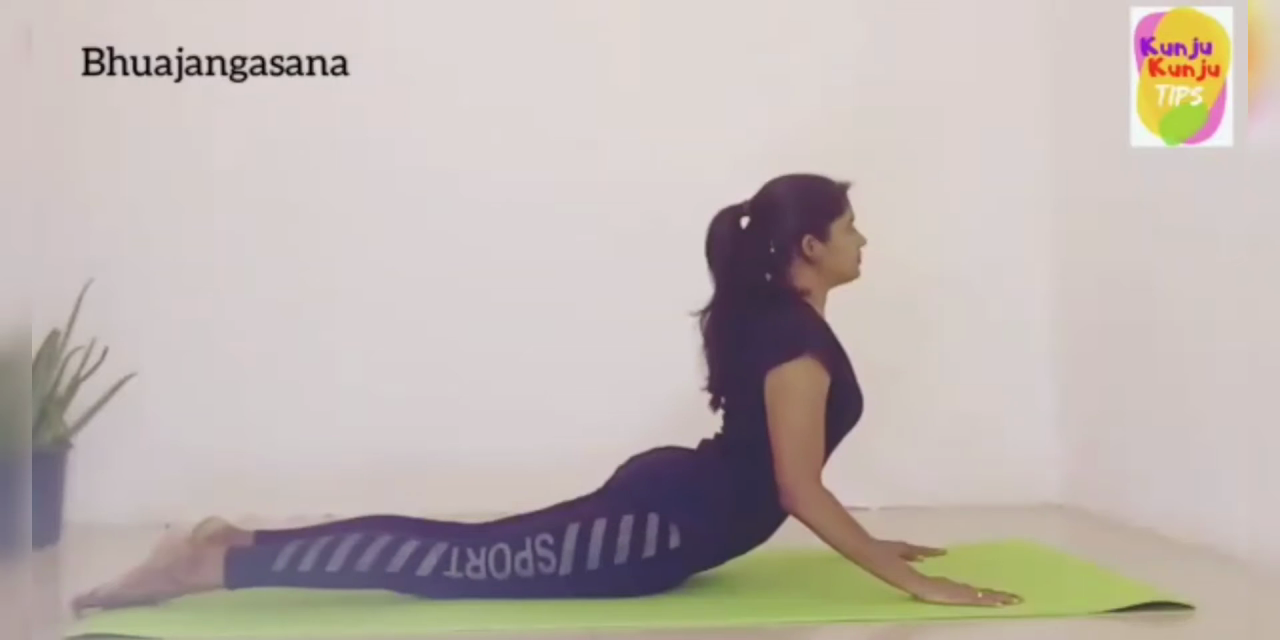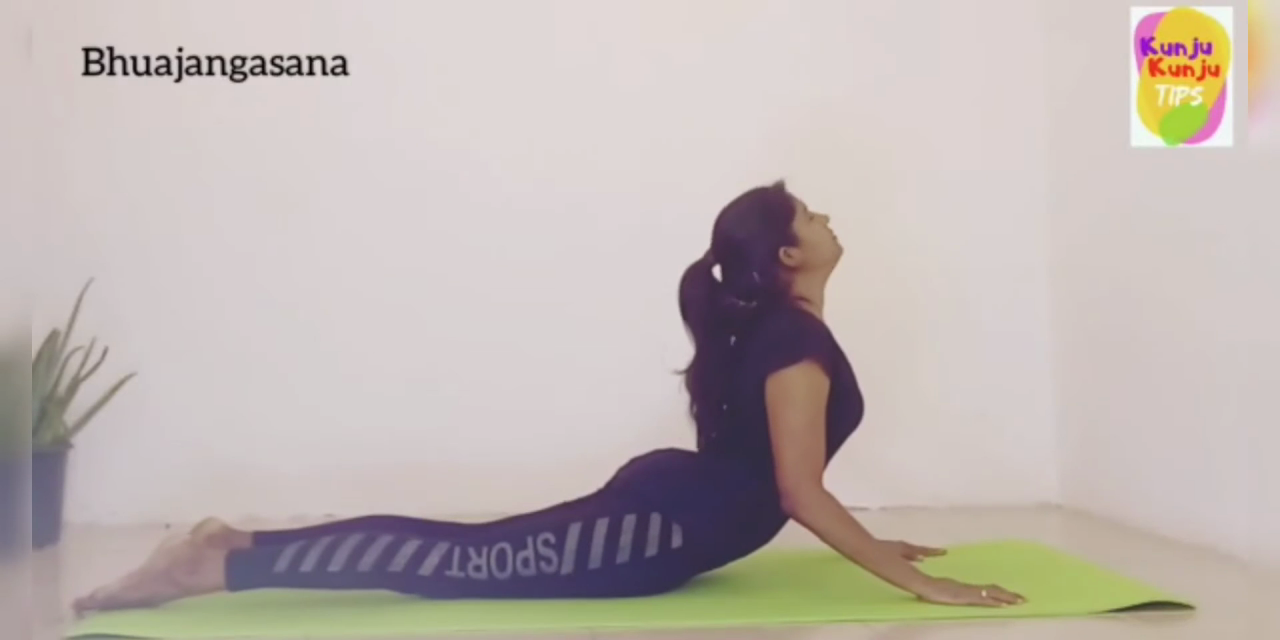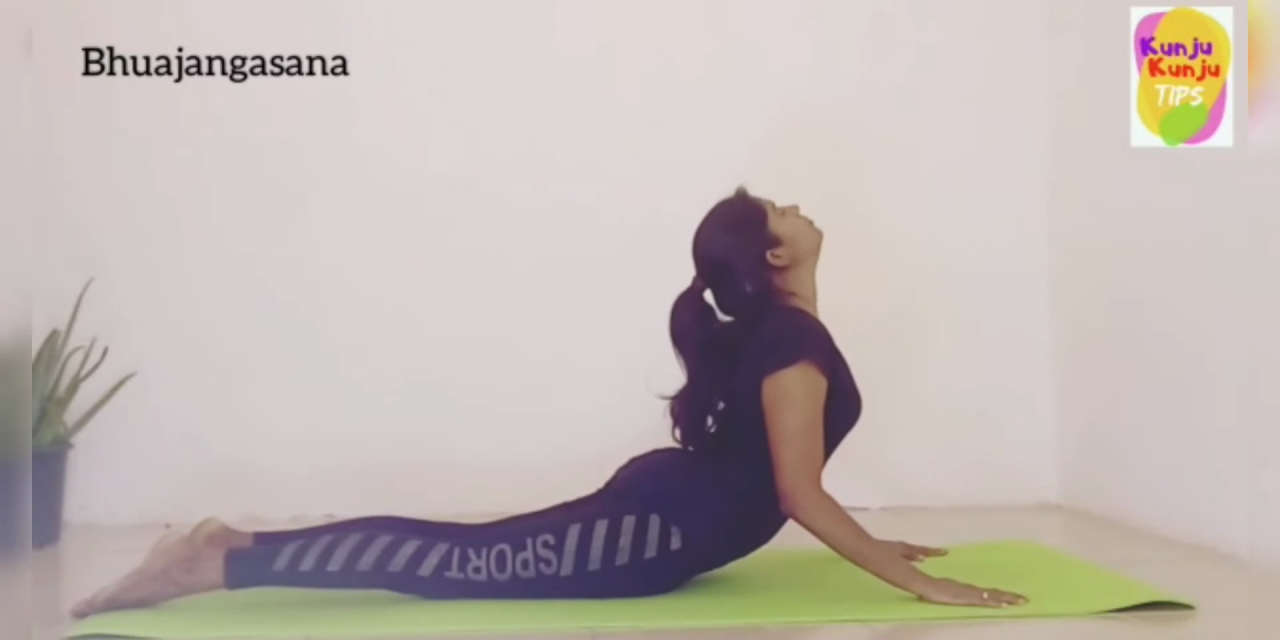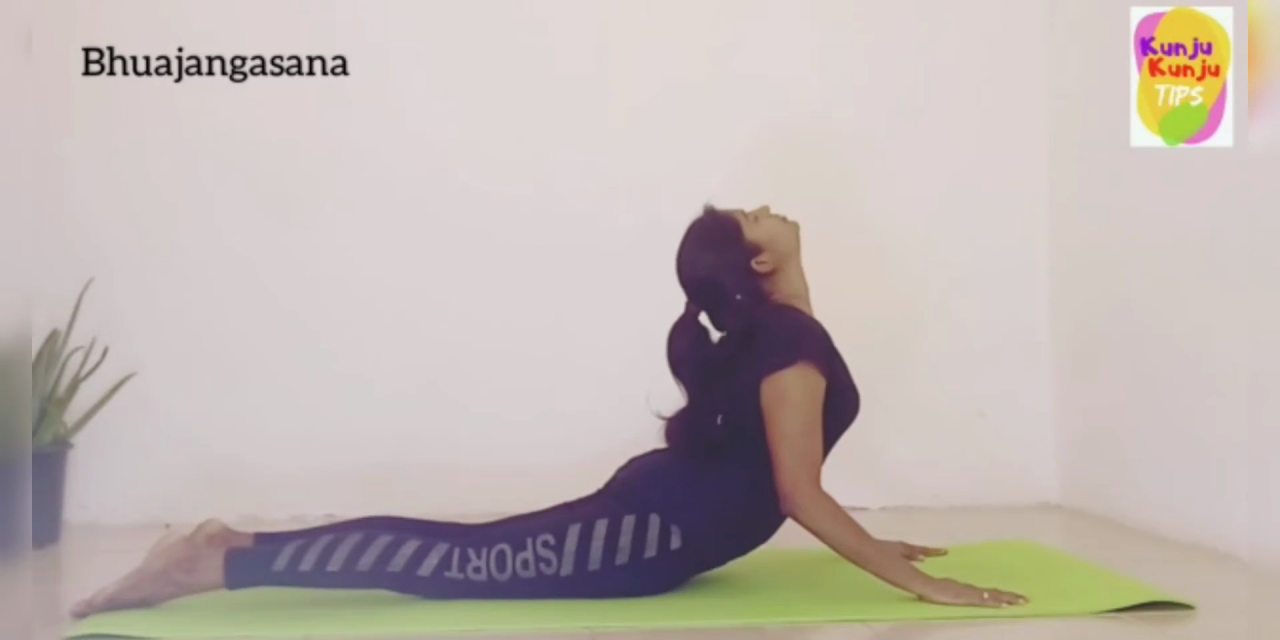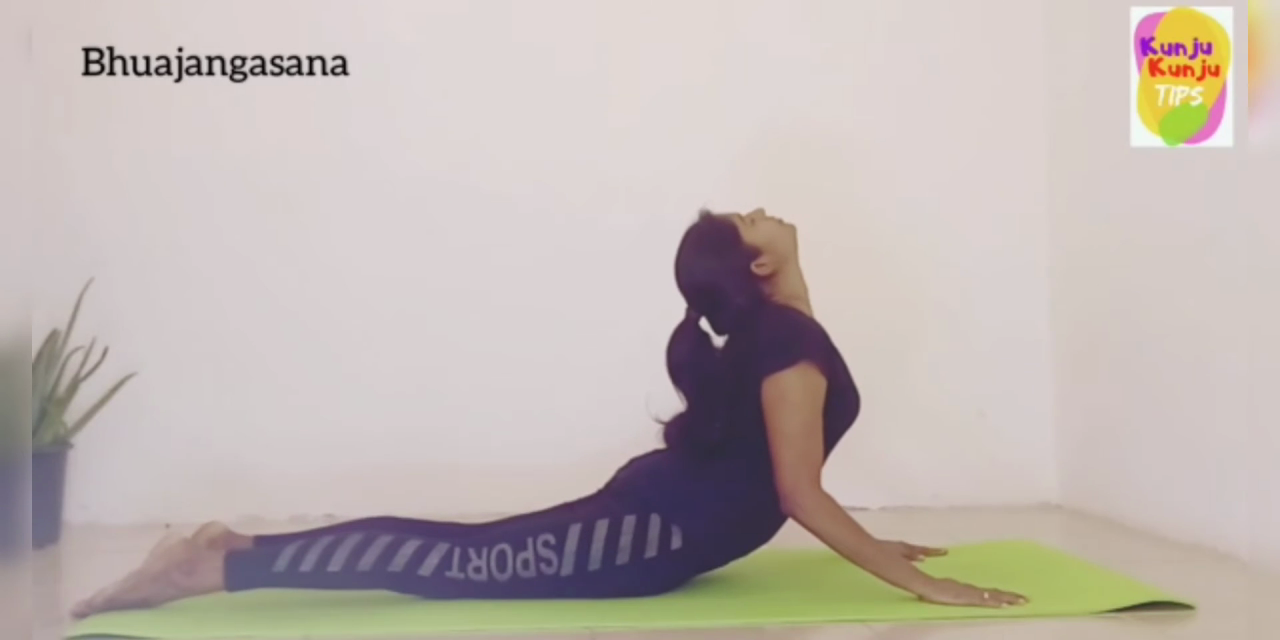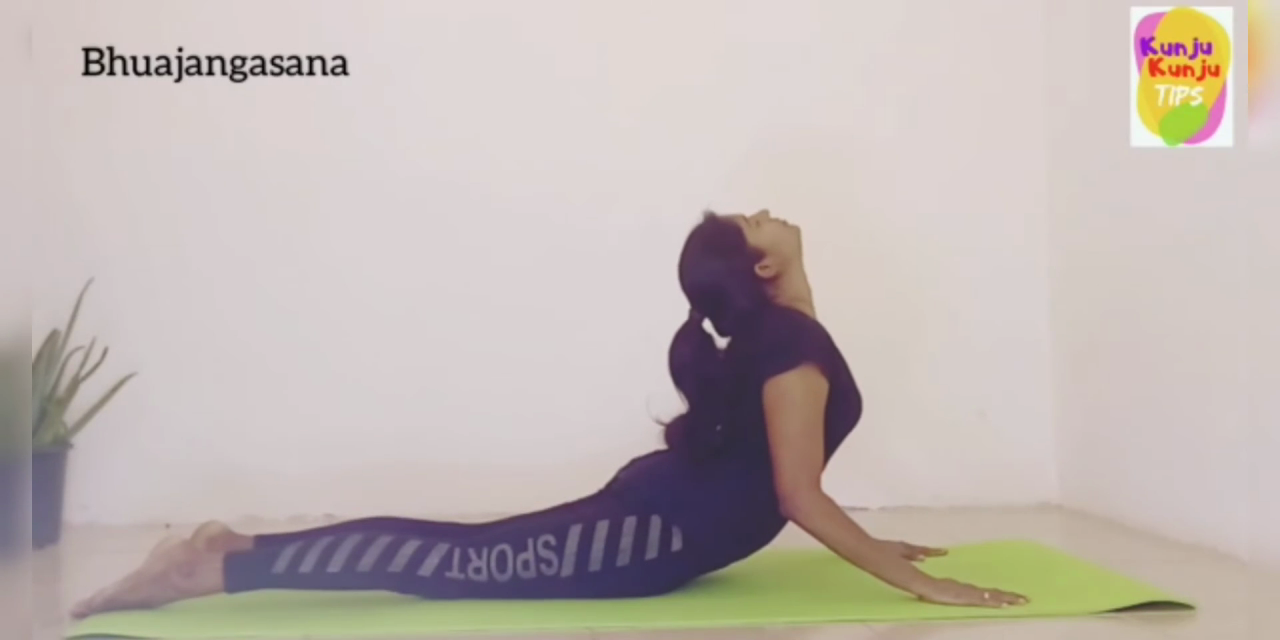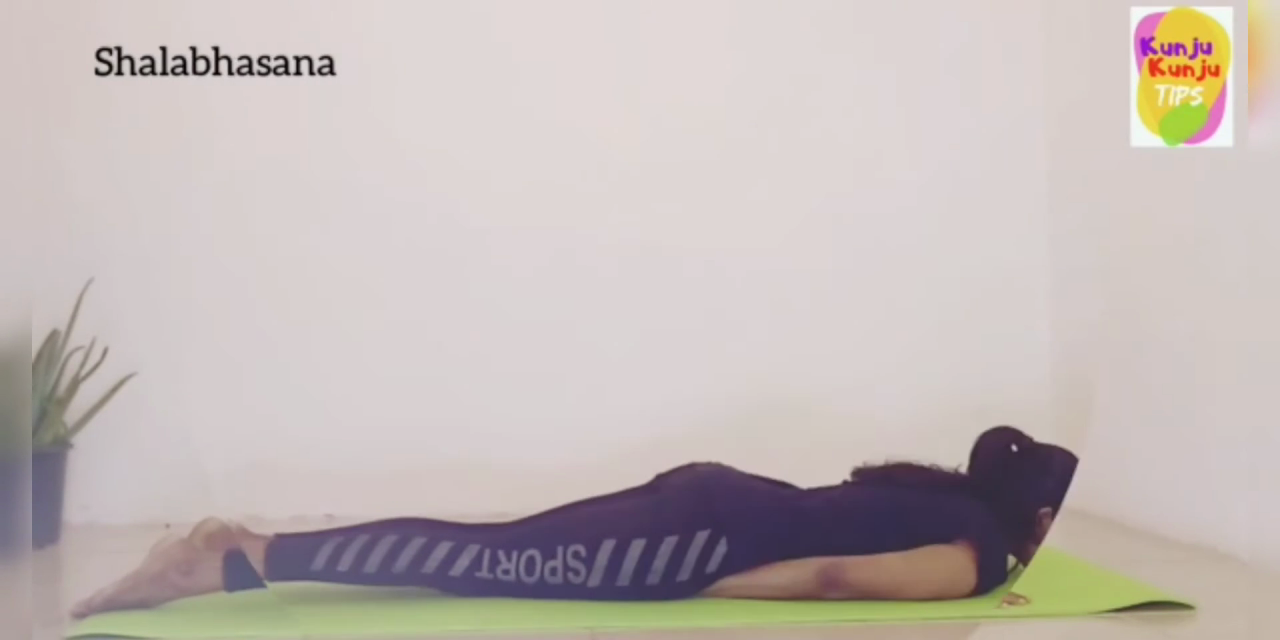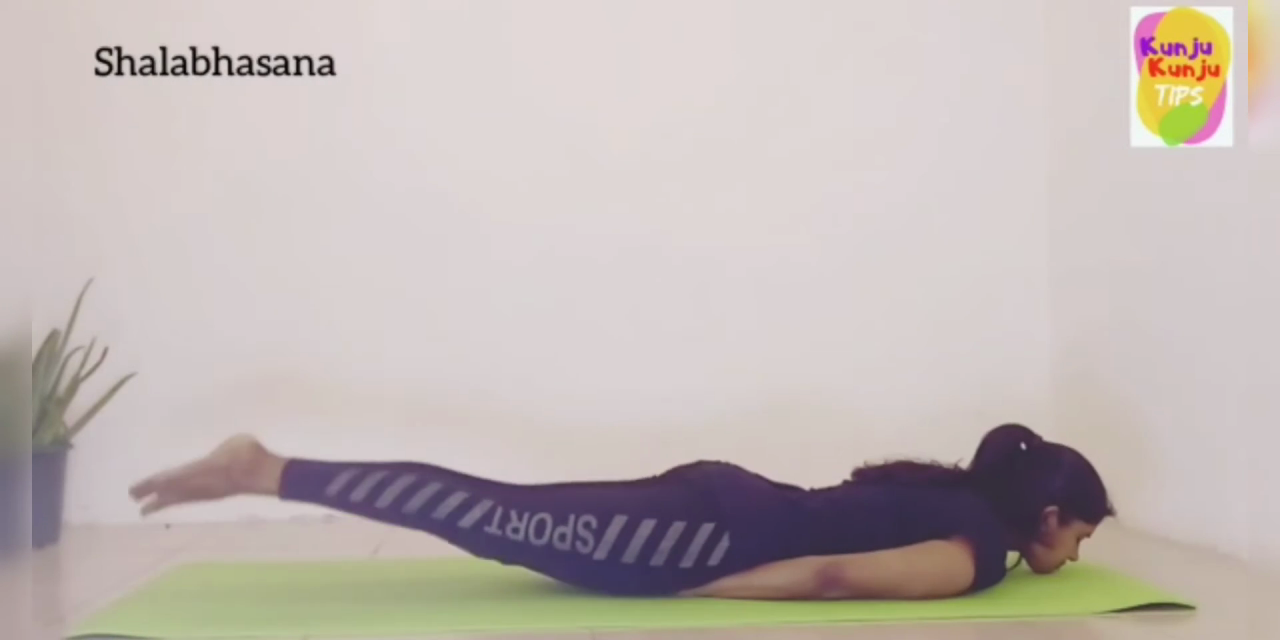
dt=0.4s
person 1, frame 1
left shoulder: (775, 319)
right shoulder: (800, 337)
left elbow: (786, 473)
right elbow: (800, 491)
left wrist: (868, 542)
right wrist: (909, 581)
left hip: (662, 498)
right hip: (664, 528)
left knee: (468, 545)
right knee: (463, 564)
left ankle: (241, 543)
right ankle: (211, 566)
person 1, frame 2
left shoulder: (773, 327)
right shoulder: (798, 343)
left elbow: (784, 476)
right elbow: (802, 493)
left wrist: (871, 543)
right wrist: (913, 580)
left hip: (661, 499)
right hip: (663, 526)
left knee: (466, 545)
right knee: (462, 567)
left ankle: (240, 543)
right ankle: (215, 568)
person 1, frame 3
left shoulder: (770, 329)
right shoulder: (795, 343)
left elbow: (780, 476)
right elbow: (800, 496)
left wrist: (870, 543)
right wrist: (914, 581)
left hip: (660, 500)
right hip: (659, 530)
left knee: (461, 548)
right knee: (458, 567)
left ankle: (237, 544)
right ankle: (210, 568)
person 1, frame 4
left shoulder: (769, 332)
right shoulder: (791, 342)
left elbow: (781, 477)
right elbow: (800, 495)
left wrist: (873, 545)
right wrist: (915, 580)
left hip: (657, 506)
right hip: (658, 531)
left knee: (461, 550)
right knee: (455, 566)
left ankle: (232, 546)
right ankle: (212, 565)
person 1, frame 5
left shoulder: (767, 332)
right shoulder: (790, 343)
left elbow: (779, 478)
right elbow: (801, 496)
left wrist: (870, 544)
right wrist: (915, 581)
left hip: (656, 505)
right hip: (658, 531)
left knee: (457, 545)
right knee: (456, 566)
left ankle: (240, 546)
right ankle: (207, 569)
person 1, frame 6
left shoulder: (772, 333)
right shoulder: (794, 346)
left elbow: (781, 479)
right elbow: (801, 499)
left wrist: (876, 545)
right wrist: (917, 581)
left hip: (658, 506)
right hip: (658, 534)
left knee: (456, 546)
right knee: (455, 566)
left ankle: (235, 547)
right ankle: (205, 571)
person 1, frame 7
left shoulder: (953, 498)
right shoulder: (970, 556)
right elbow: (833, 572)
right wrist: (712, 593)
left hip: (705, 504)
right hip: (701, 542)
left knee: (476, 546)
right knee: (478, 560)
left ankle: (243, 544)
right ankle: (230, 561)
person 1, frame 8
left shoulder: (966, 500)
right shoulder: (975, 554)
right elbow: (832, 574)
right wrist: (707, 592)
left hip: (718, 503)
right hip: (715, 534)
left knee: (492, 512)
right knee: (488, 519)
left ankle: (267, 466)
right ankle: (264, 472)
